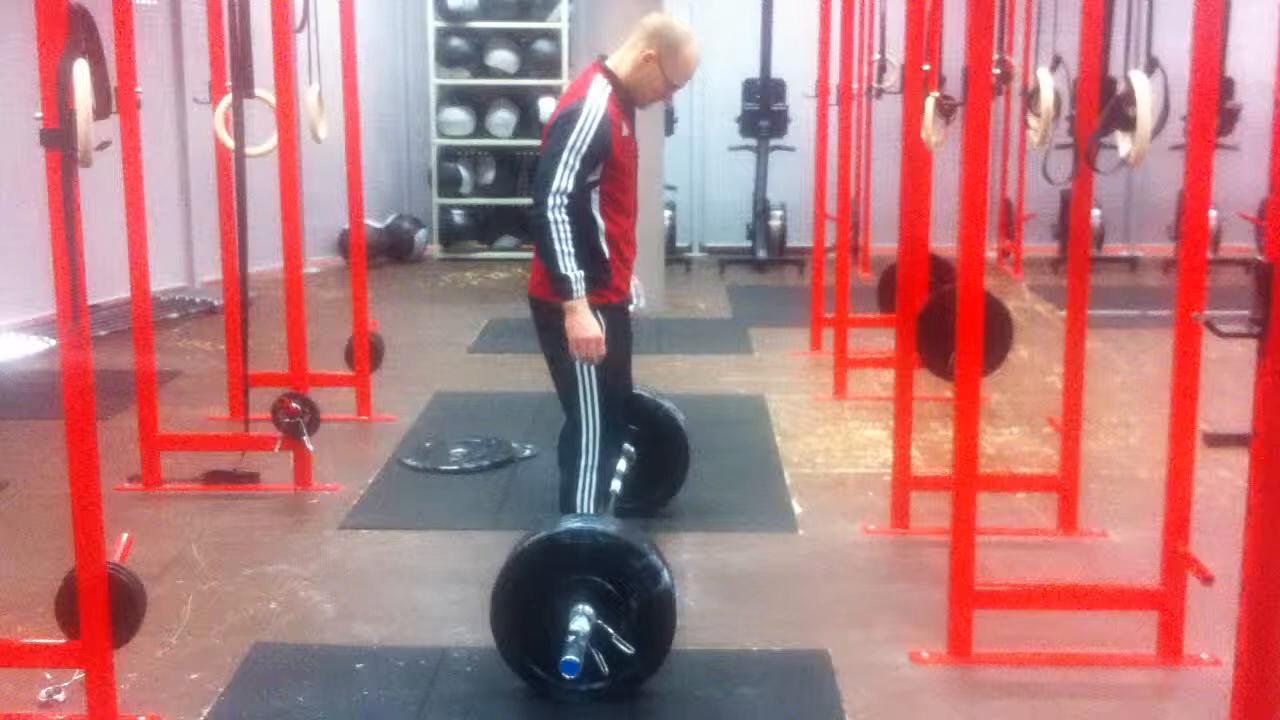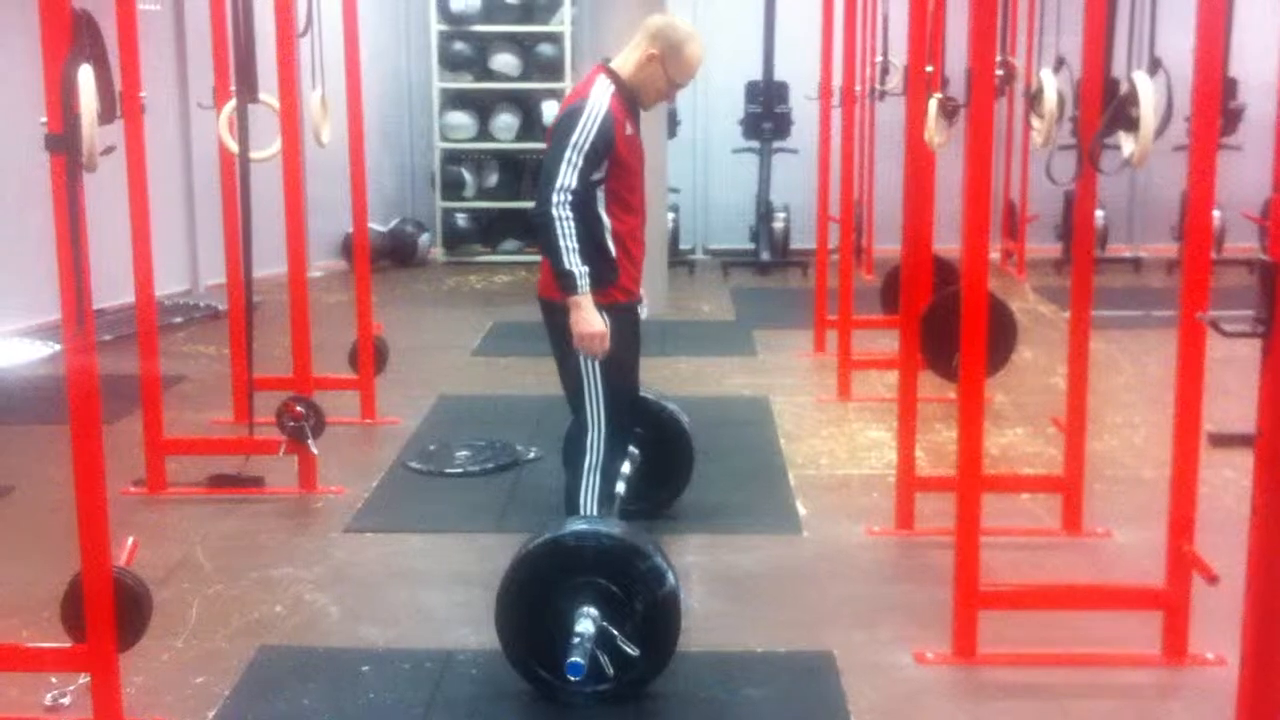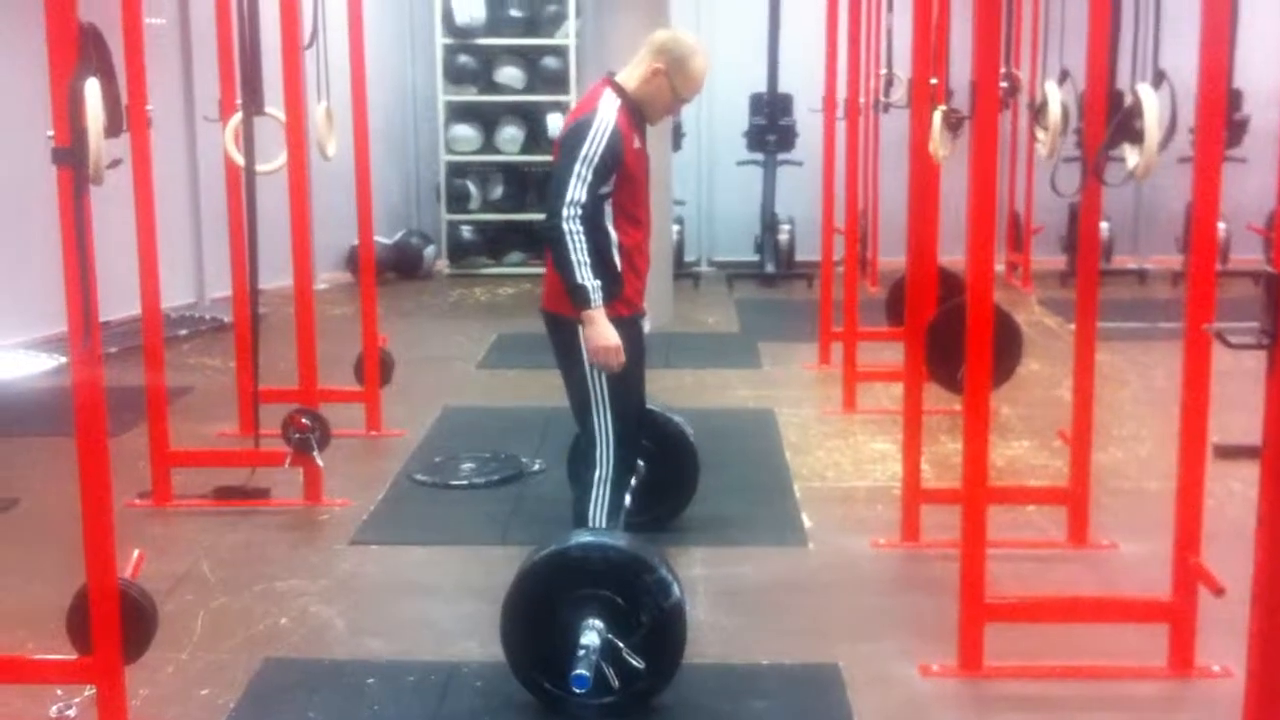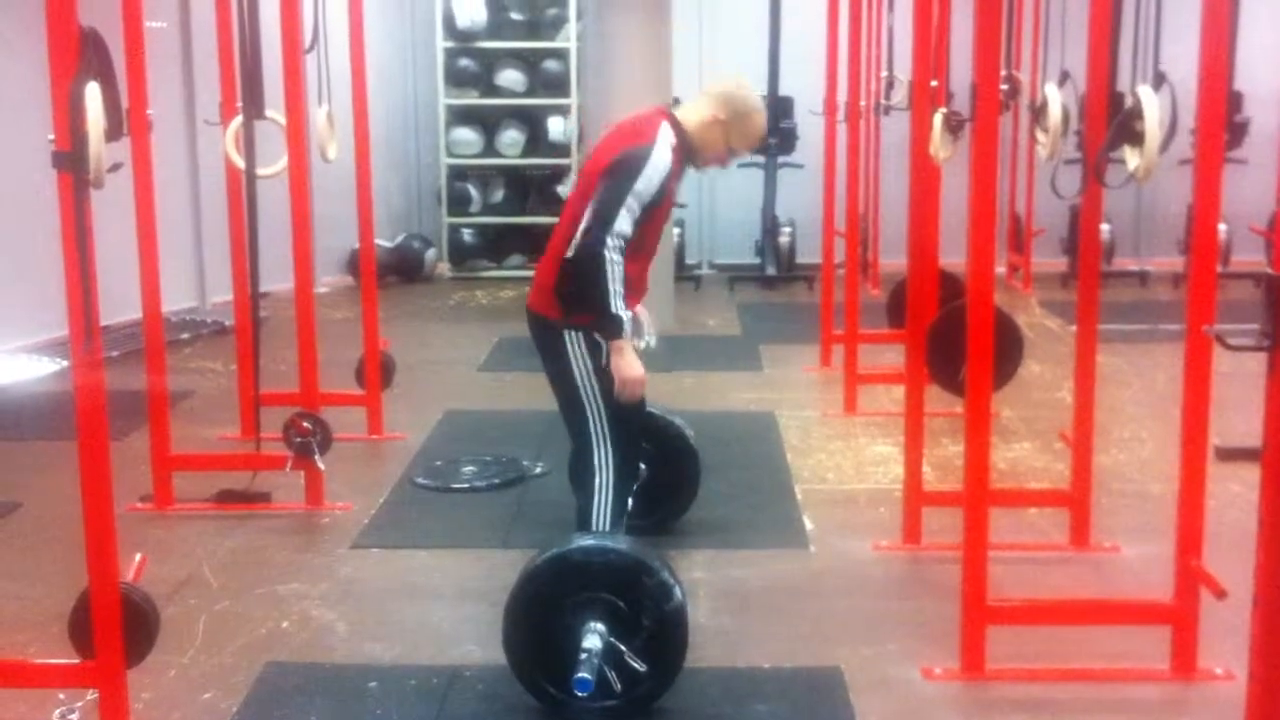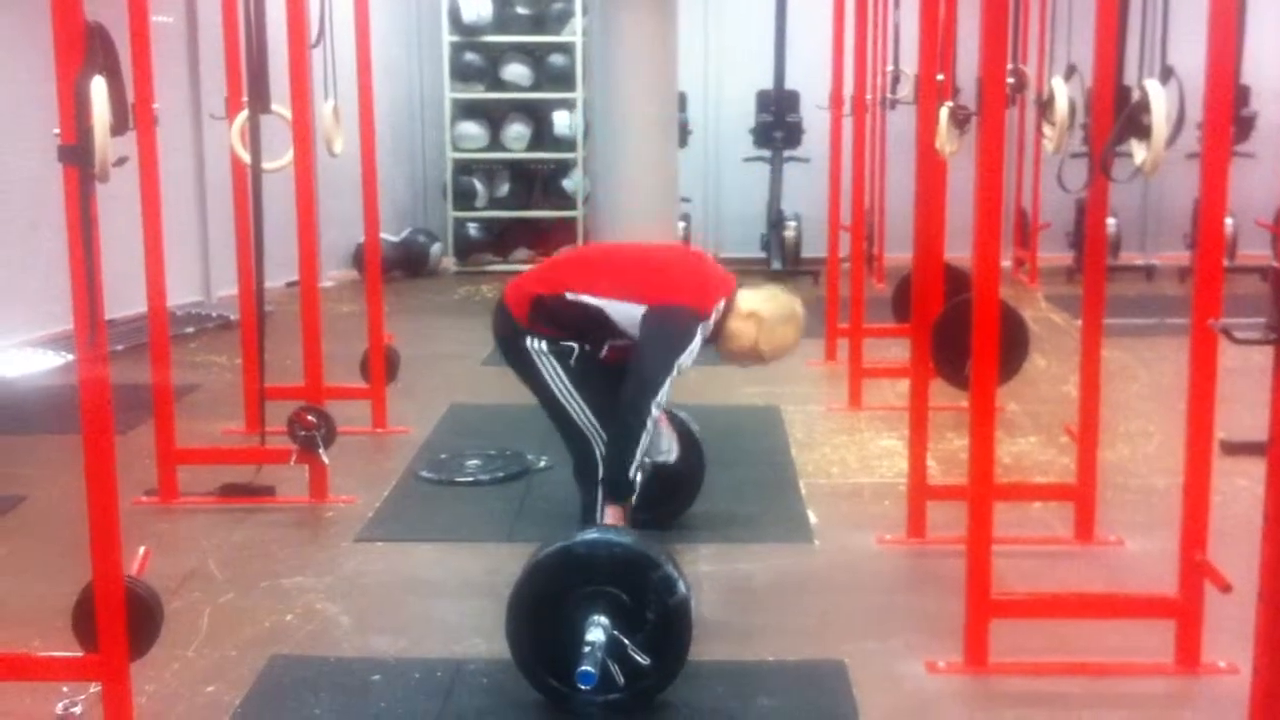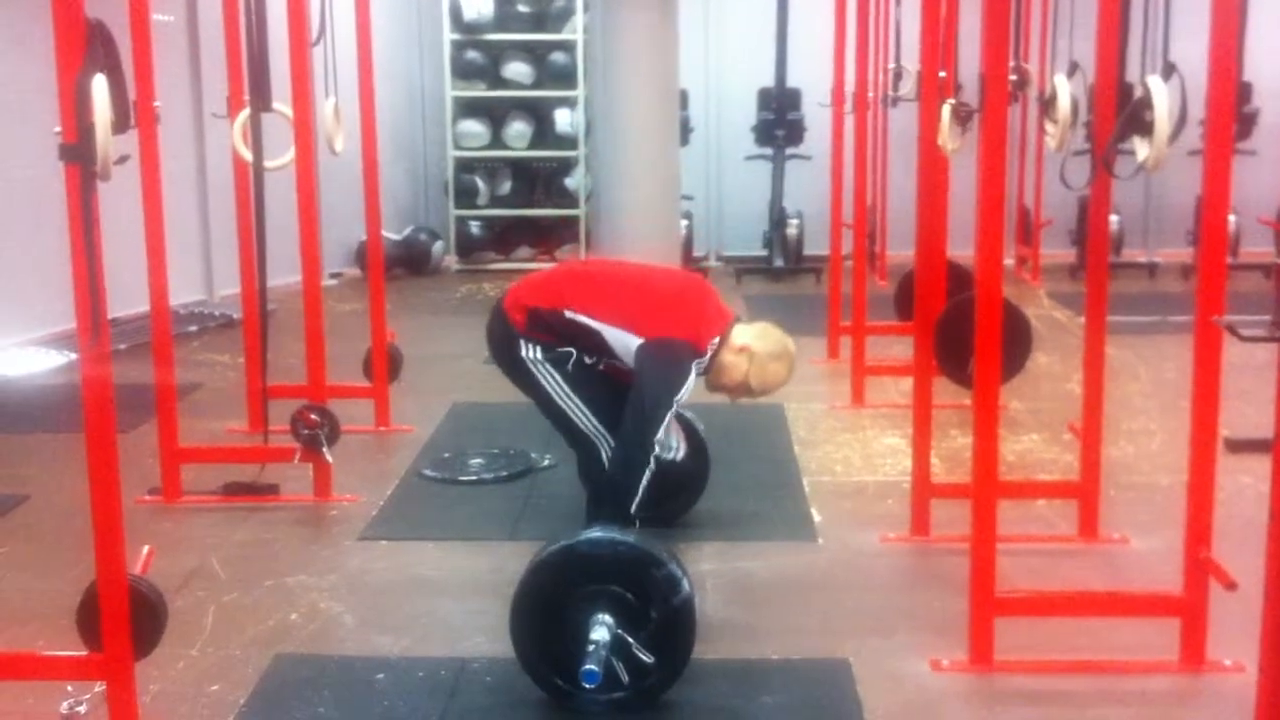
dt=0.5s
person 1, frame 1
left shoulder: (614, 101)
right shoulder: (590, 109)
right elbow: (550, 208)
left wrist: (621, 271)
right wrist: (575, 306)
left hip: (603, 294)
right hip: (578, 304)
left knee: (612, 414)
right knee: (592, 426)
left ankle: (595, 522)
person 1, frame 2
left shoulder: (620, 104)
right shoulder: (593, 110)
right elbow: (554, 207)
right wrist: (580, 301)
left hip: (614, 295)
right hip: (589, 304)
left knee: (619, 417)
right knee: (598, 427)
left ankle: (601, 524)
person 1, frame 3
left shoulder: (623, 117)
right shoulder: (600, 122)
right elbow: (565, 221)
right wrist: (593, 315)
left hip: (617, 308)
right hip: (592, 315)
left knee: (627, 430)
right knee: (607, 439)
left ankle: (608, 536)
person 1, frame 4
left shoulder: (656, 141)
right shoulder: (652, 155)
right elbow: (603, 247)
left wrist: (630, 303)
right wrist: (620, 347)
left hip: (589, 310)
right hip: (570, 315)
left knee: (624, 429)
right knee: (604, 444)
left ankle: (609, 537)
person 1, frame 5
left shoulder: (713, 288)
right shoulder: (690, 318)
right elbow: (636, 409)
left wrist: (657, 411)
right wrist: (615, 505)
left hip: (559, 308)
right hip: (530, 321)
left knee: (619, 413)
right knee: (602, 445)
person 1, frame 6
left shoulder: (707, 314)
right shoulder: (680, 354)
right elbow: (635, 448)
left wrist: (662, 413)
left hip: (551, 312)
right hip: (525, 327)
left knee: (623, 419)
right knee: (607, 448)
